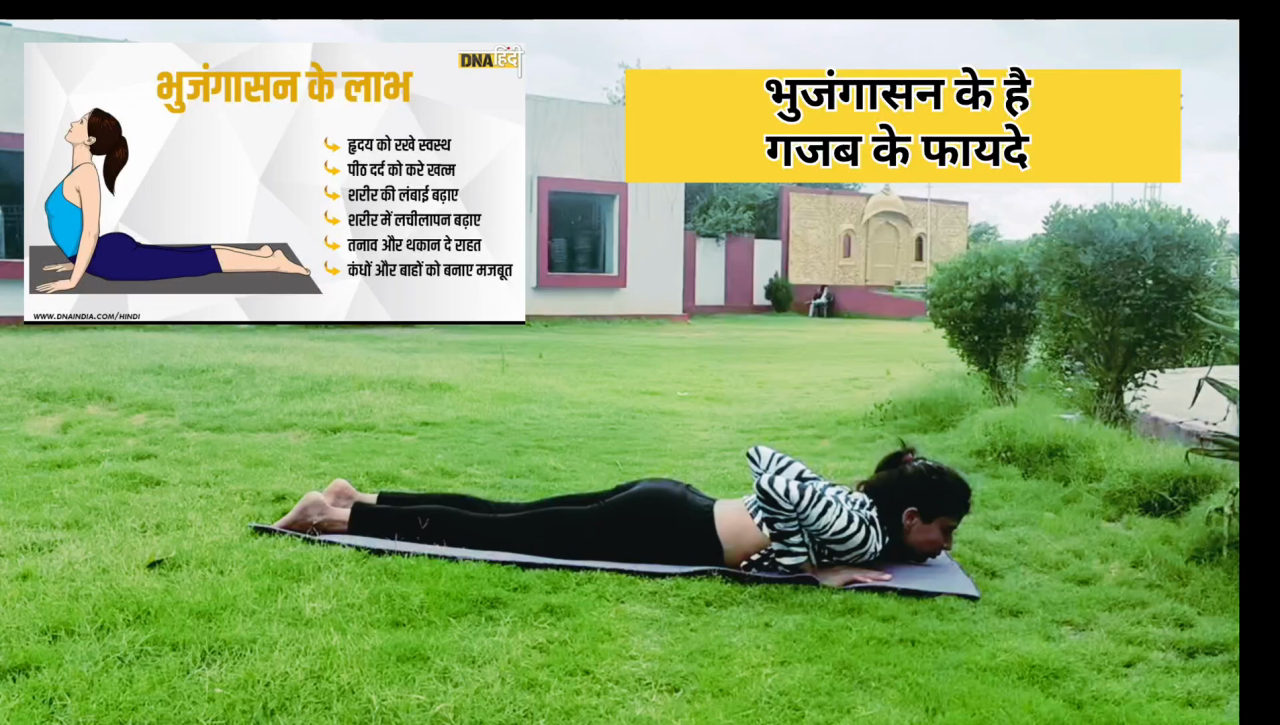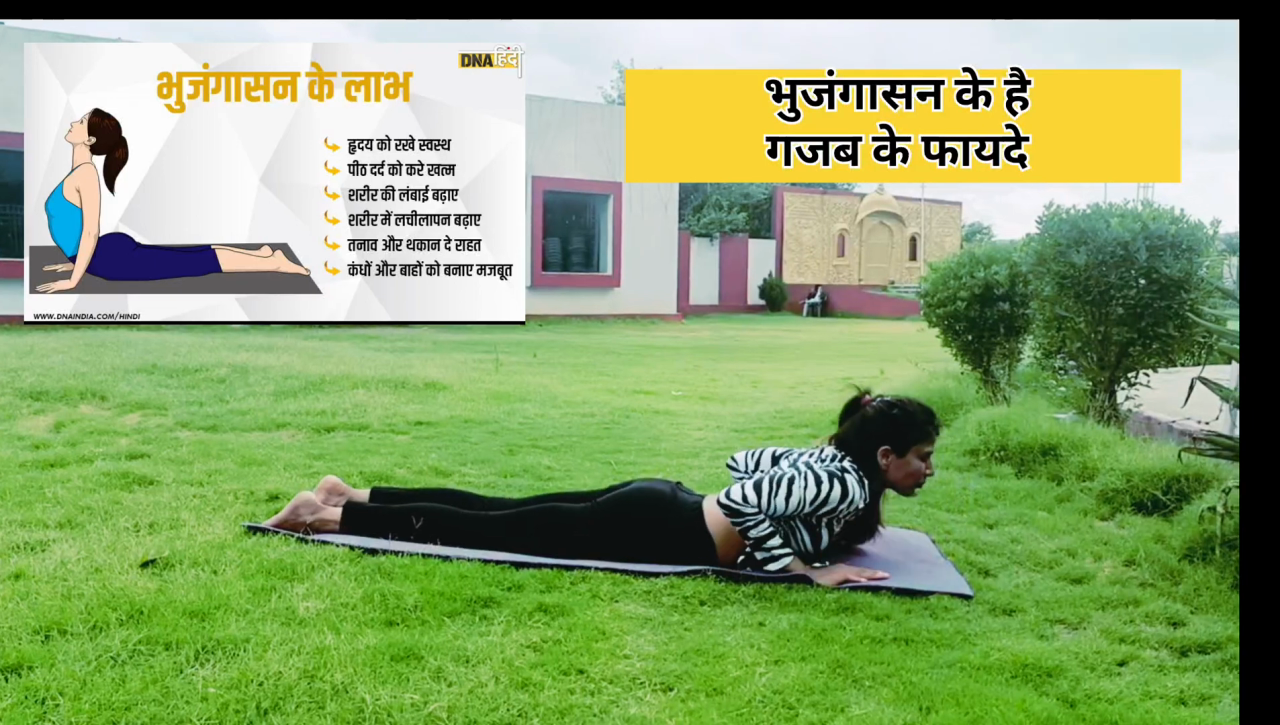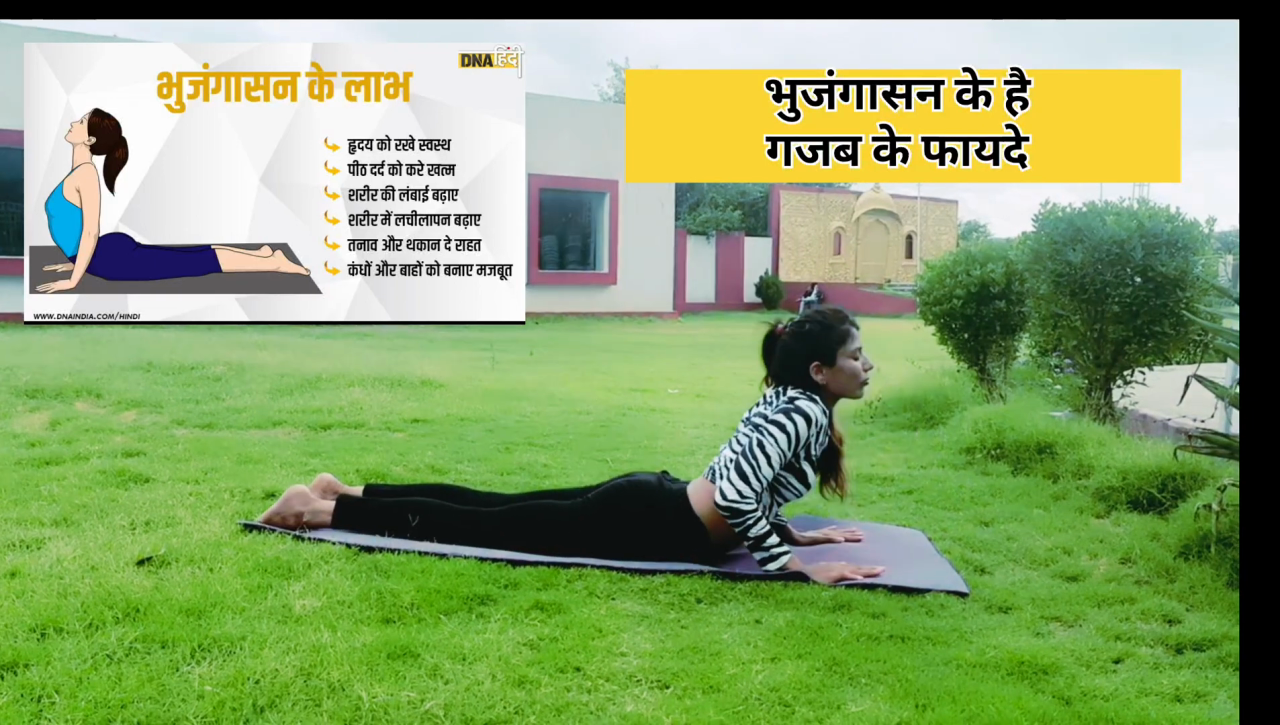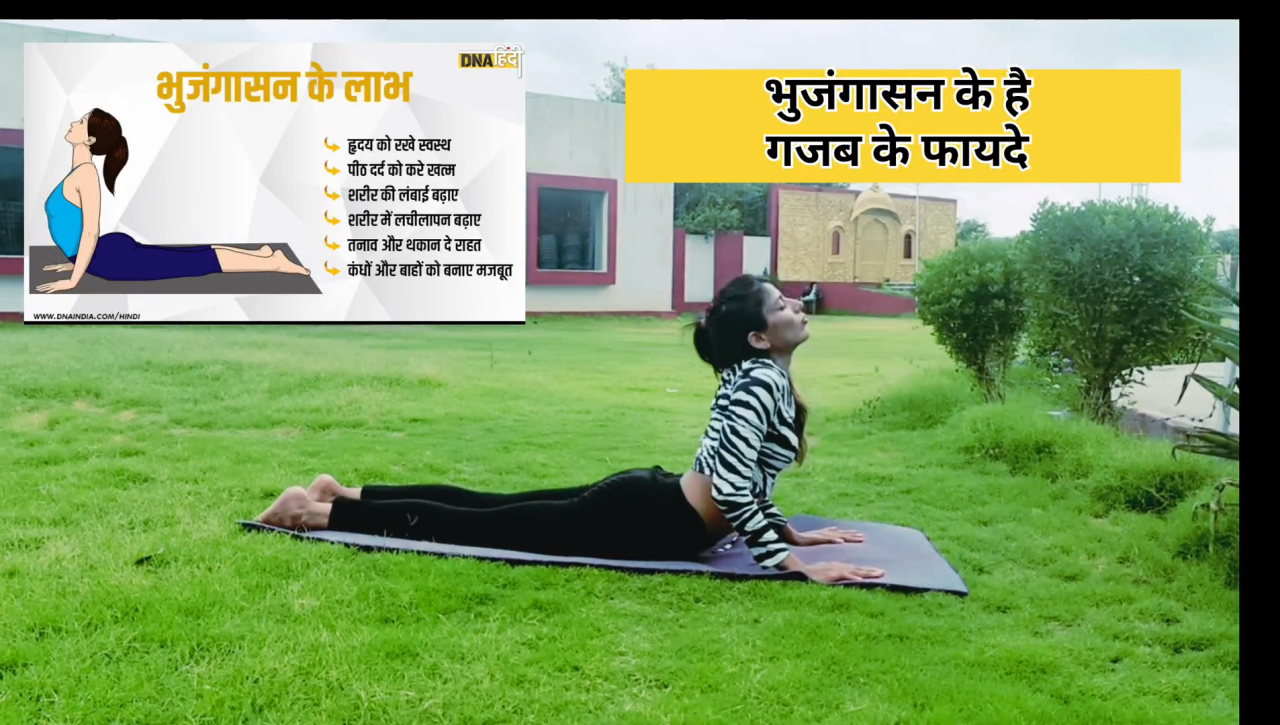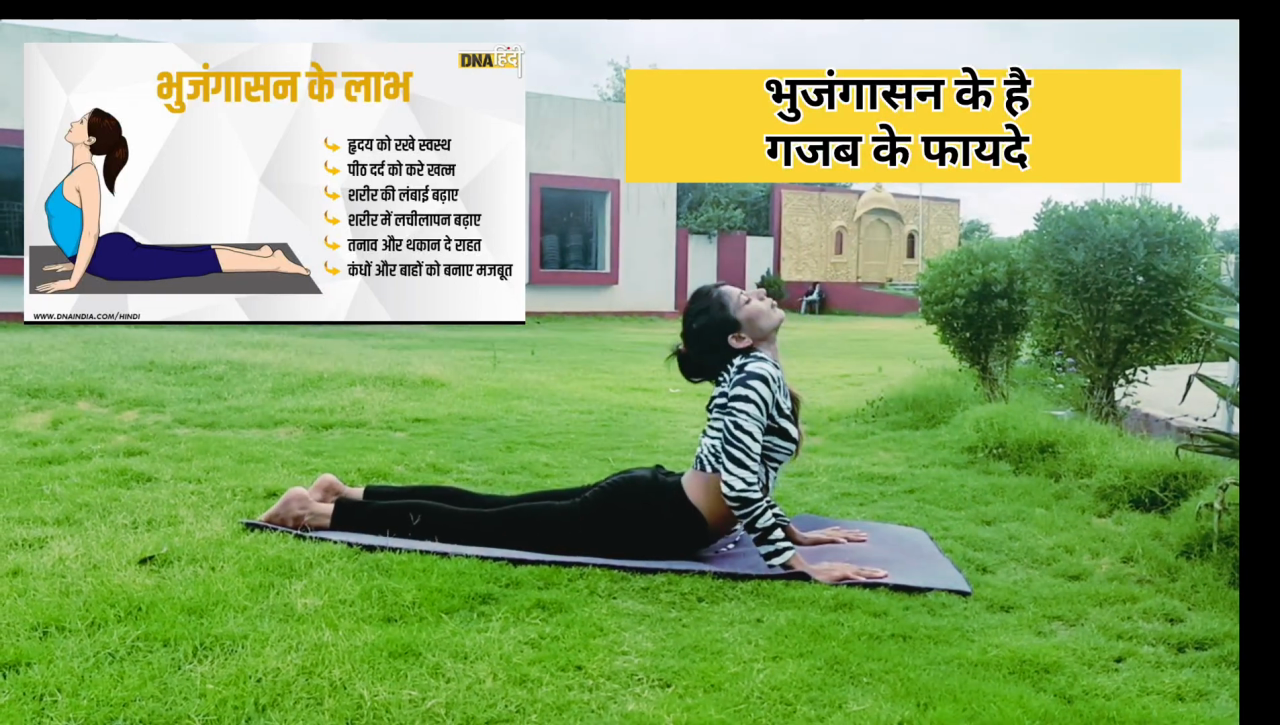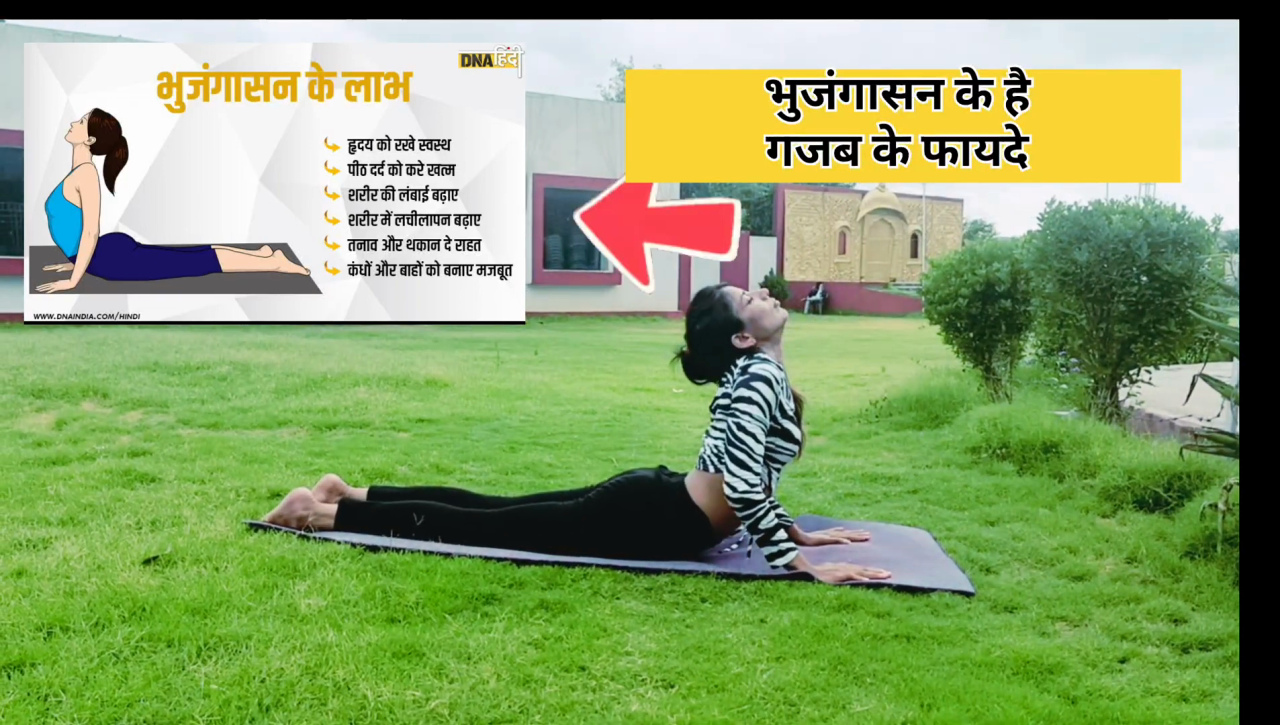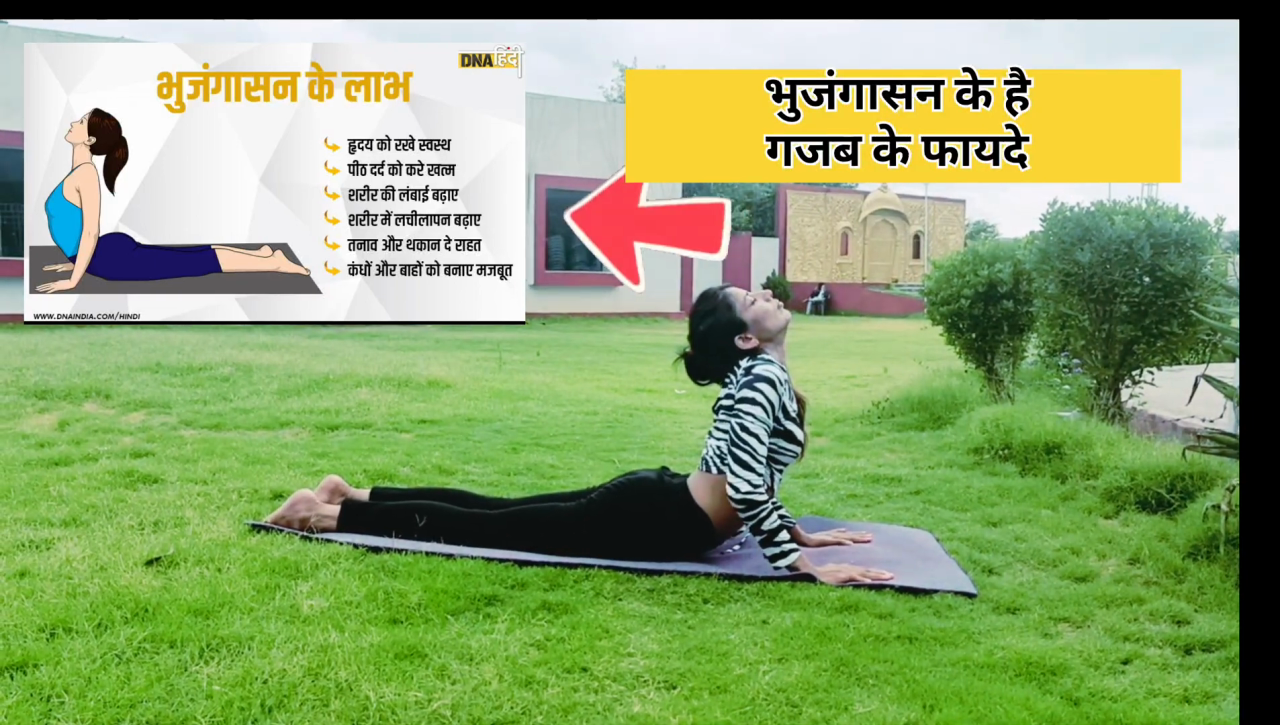
dt=0.4s
person 1, frame 1
left shoulder: (856, 503)
right shoulder: (865, 532)
left elbow: (764, 457)
right elbow: (777, 491)
right wrist: (814, 567)
left hip: (667, 510)
right hip: (665, 530)
left knee: (503, 513)
right knee: (489, 531)
left ankle: (356, 498)
right ankle: (335, 515)
person 1, frame 2
left shoulder: (835, 457)
right shoulder: (848, 482)
right elbow: (743, 503)
left wrist: (821, 539)
right wrist: (803, 565)
left hip: (656, 510)
right hip: (657, 532)
left knee: (500, 509)
right knee: (487, 527)
left ankle: (350, 495)
right ankle: (326, 515)
person 1, frame 3
left shoulder: (792, 398)
right shoulder: (803, 412)
right elbow: (737, 499)
left wrist: (791, 530)
right wrist: (796, 565)
left hip: (649, 505)
right hip: (646, 525)
left knee: (490, 506)
right knee: (470, 525)
left ankle: (345, 492)
right ankle: (318, 510)
person 1, frame 4
left shoulder: (758, 375)
right shoulder: (762, 382)
left elbow: (743, 478)
right elbow: (731, 491)
left wrist: (789, 532)
right wrist: (793, 563)
left hip: (644, 501)
right hip: (644, 523)
left knee: (487, 508)
right knee: (472, 526)
left ankle: (344, 493)
right ankle: (317, 513)
person 1, frame 5
left shoulder: (752, 372)
right shoulder: (757, 377)
left elbow: (745, 473)
right elbow: (741, 484)
left wrist: (792, 530)
right wrist: (798, 564)
left hip: (647, 499)
right hip: (647, 519)
left knee: (488, 508)
right knee: (474, 525)
left ankle: (345, 492)
right ankle: (320, 511)
person 1, frame 6
left shoulder: (755, 374)
right shoulder: (759, 377)
left elbow: (748, 474)
right elbow: (742, 485)
left wrist: (796, 531)
right wrist: (801, 564)
left hip: (649, 499)
right hip: (650, 520)
left knee: (494, 508)
right knee: (477, 525)
left ankle: (350, 493)
right ankle: (324, 512)
person 1, frame 7
left shoulder: (757, 374)
right shoulder: (763, 378)
left elbow: (751, 474)
right elbow: (746, 487)
left wrist: (798, 532)
right wrist: (804, 566)
left hip: (654, 500)
right hip: (652, 520)
left knee: (495, 508)
right knee: (482, 526)
left ankle: (353, 494)
right ankle: (328, 513)
person 2, frame 1
left shoulder: (86, 173)
right shoulder: (79, 171)
left elbow: (91, 232)
left wrist: (73, 280)
right wrist: (75, 261)
left hip: (114, 258)
right hip: (109, 254)
left knee: (199, 261)
left ankle: (272, 262)
person 2, frame 2
left shoulder: (86, 173)
right shoulder: (79, 171)
left elbow: (90, 232)
left wrist: (74, 279)
right wrist: (75, 260)
left hip: (113, 258)
right hip: (110, 254)
left knee: (198, 262)
left ankle: (273, 263)
person 2, frame 3
left shoulder: (86, 173)
right shoulder: (79, 171)
left elbow: (91, 232)
left wrist: (74, 280)
right wrist: (76, 260)
left hip: (115, 258)
right hip: (110, 253)
left knee: (198, 261)
left ankle: (273, 263)
person 2, frame 4
left shoulder: (86, 173)
right shoulder: (79, 171)
left elbow: (91, 232)
left wrist: (74, 279)
right wrist: (76, 261)
left hip: (114, 258)
right hip: (110, 254)
left knee: (197, 262)
left ankle: (273, 263)
person 2, frame 5
left shoulder: (86, 173)
right shoulder: (79, 171)
left elbow: (91, 232)
left wrist: (74, 280)
right wrist: (76, 261)
left hip: (114, 258)
right hip: (110, 253)
left knee: (198, 261)
left ankle: (273, 263)
person 2, frame 6
left shoulder: (86, 173)
right shoulder: (79, 171)
left elbow: (91, 232)
left wrist: (74, 280)
right wrist: (76, 261)
left hip: (114, 258)
right hip: (110, 254)
left knee: (197, 262)
left ankle: (273, 263)
person 2, frame 7
left shoulder: (86, 173)
right shoulder: (79, 171)
left elbow: (91, 232)
left wrist: (74, 280)
right wrist: (76, 261)
left hip: (114, 258)
right hip: (110, 253)
left knee: (198, 261)
left ankle: (273, 263)
